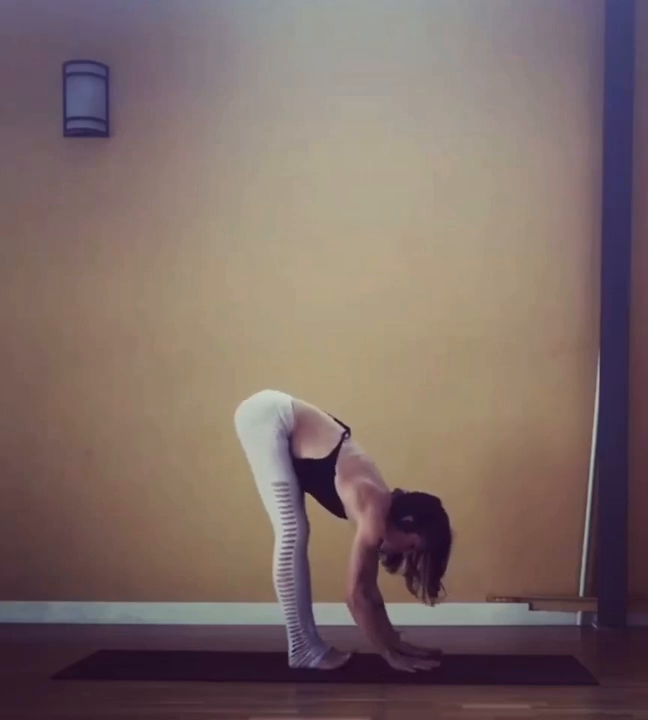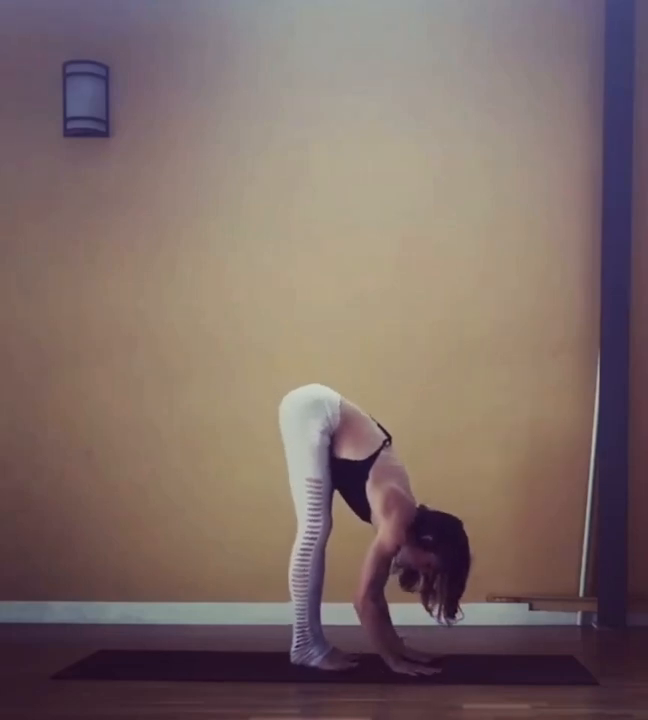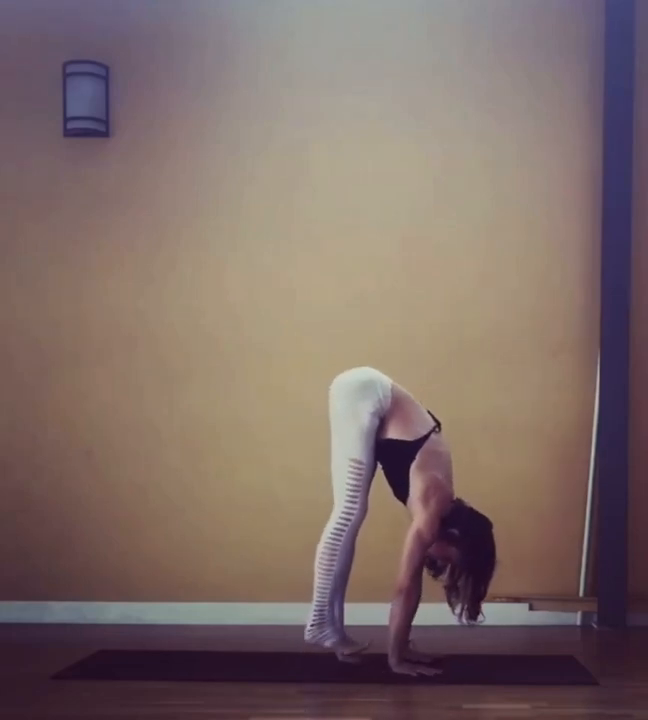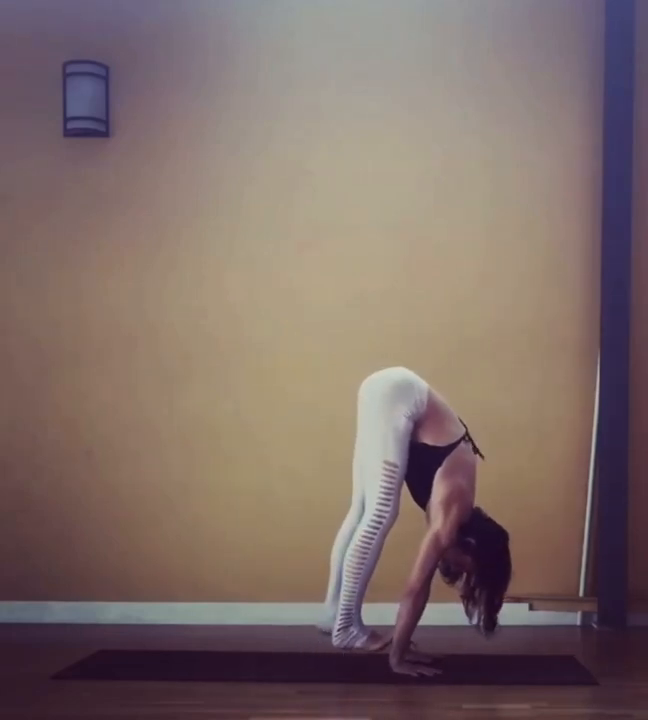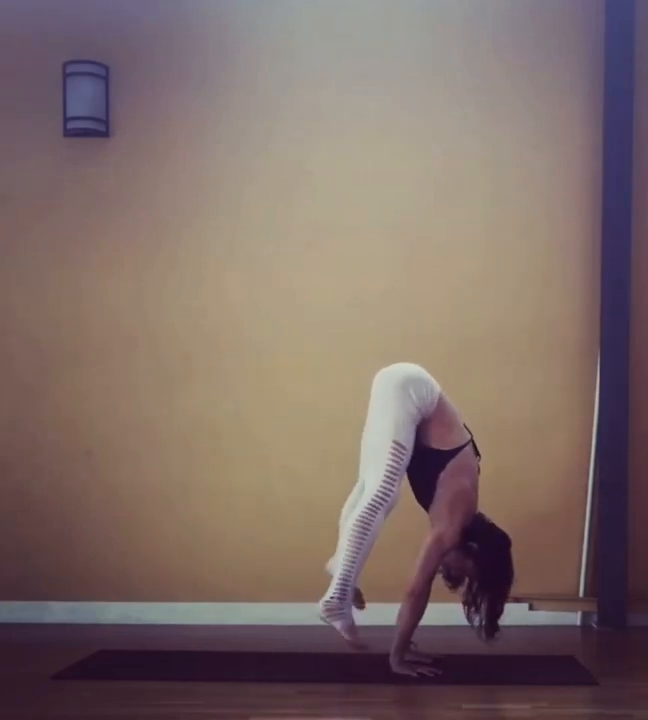
dt=1s
person 1, frame 1
left shoulder: (379, 508)
right shoulder: (375, 517)
left elbow: (368, 590)
right elbow: (356, 595)
left wrist: (395, 643)
right wrist: (391, 654)
left hip: (278, 418)
right hip: (267, 415)
left knee: (297, 535)
right knee: (291, 535)
left ankle: (309, 644)
right ankle: (302, 649)
person 1, frame 2
left shoulder: (403, 521)
right shoulder: (397, 527)
left elbow: (374, 596)
right elbow: (365, 599)
left wrist: (397, 648)
right wrist: (392, 659)
left hip: (320, 412)
right hip: (312, 410)
left knee: (317, 532)
right knee: (314, 532)
left ankle: (313, 643)
right ankle: (306, 646)
person 1, frame 3
left shoulder: (439, 509)
right shoulder: (431, 516)
left elbow: (411, 579)
right elbow: (406, 588)
left wrist: (401, 648)
right wrist: (396, 657)
left hip: (369, 395)
right hip: (364, 393)
left knee: (349, 515)
right knee: (350, 514)
left ankle: (333, 627)
right ankle: (321, 624)
person 1, frame 4
left shoulder: (454, 511)
right shoulder: (450, 523)
left elbow: (418, 585)
right elbow: (416, 589)
right wrist: (397, 657)
left hip: (392, 392)
left knee: (365, 511)
right knee: (379, 517)
left ankle: (334, 611)
right ankle: (345, 626)
person 1, frame 5
left shoulder: (457, 517)
right shoulder: (452, 527)
left hip: (404, 388)
right hip: (406, 388)
right knee: (381, 494)
right ankle: (338, 598)
